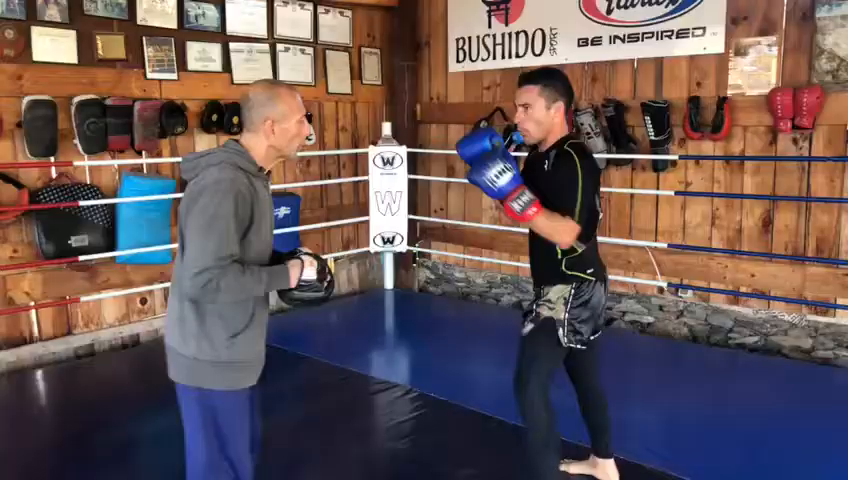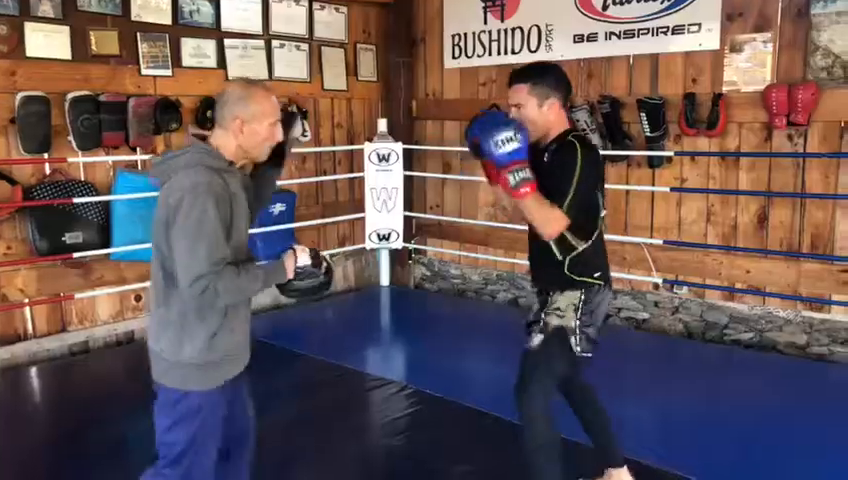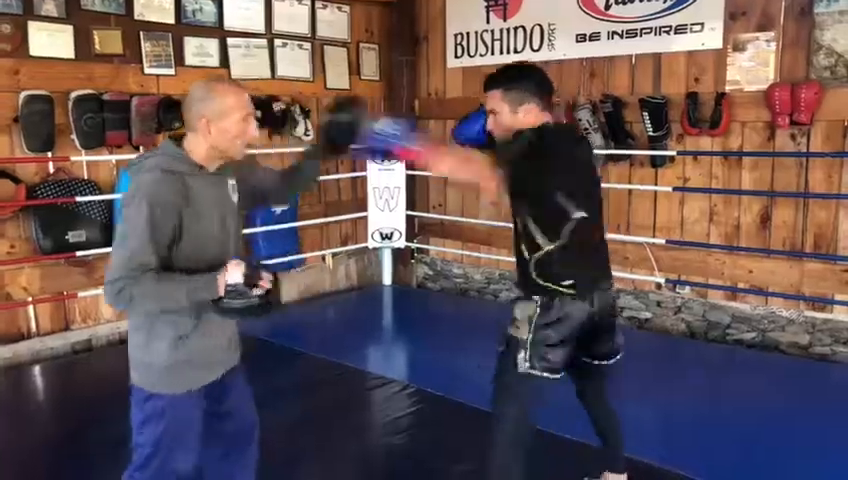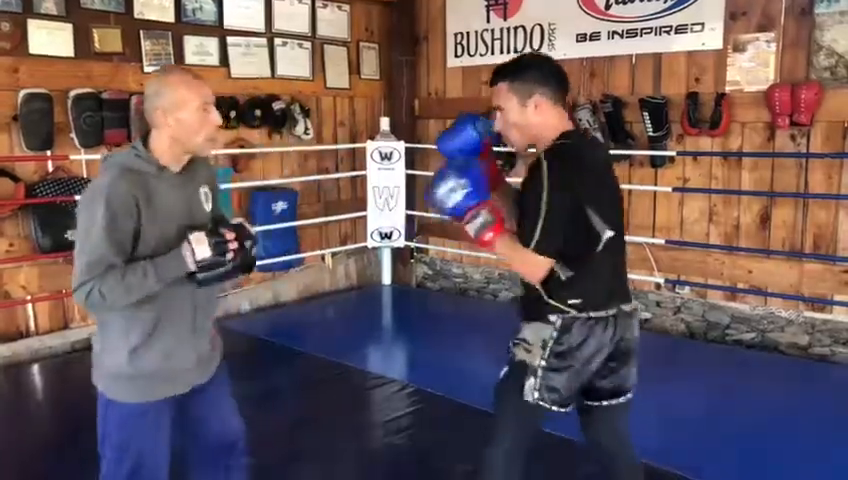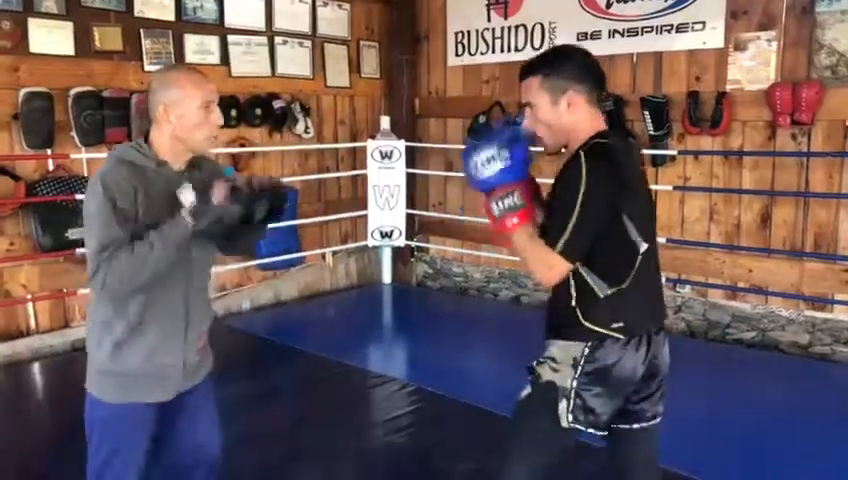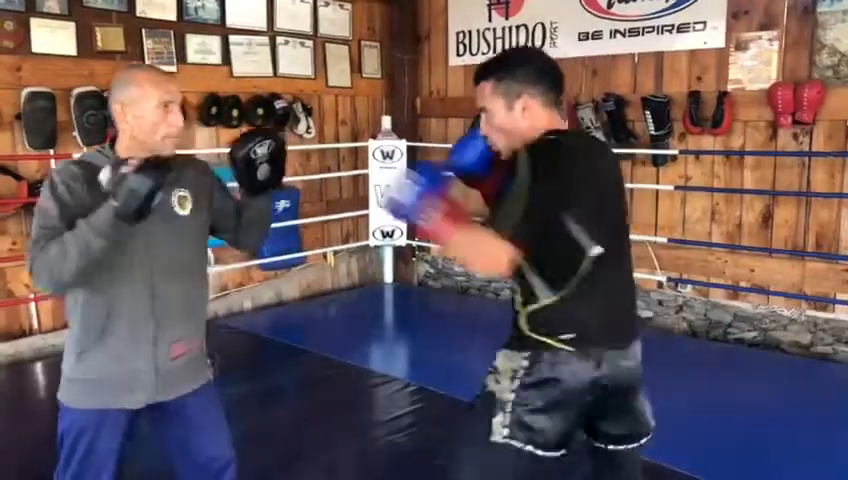
dt=0.3s
person 1, frame 1
left shoulder: (574, 160)
right shoulder: (541, 155)
left elbow: (565, 234)
right elbow: (527, 204)
left wrist: (514, 194)
right wrist: (487, 168)
left hip: (570, 288)
right hip: (578, 286)
left knee: (530, 382)
right knee: (582, 370)
person 1, frame 2
left shoulder: (577, 153)
right shoulder: (546, 150)
left elbow: (551, 225)
right elbow: (514, 201)
left wrist: (514, 168)
right wrist: (492, 159)
left hip: (575, 292)
right hip: (564, 289)
left knee: (532, 392)
right knee: (568, 381)
person 1, frame 3
left shoulder: (539, 147)
right shoulder: (569, 143)
left elbow: (481, 168)
left hip: (553, 299)
right hip: (593, 291)
left knee: (509, 408)
right knee: (590, 387)
person 1, frame 4
left shoulder: (554, 166)
right shoulder: (588, 152)
left elbow: (534, 265)
left wrist: (477, 215)
right wrist: (481, 175)
left hip: (565, 328)
right hip: (614, 320)
left knee: (506, 444)
right knee: (611, 443)
person 1, frame 5
left shoulder: (588, 167)
right shoulder: (619, 154)
left elbow: (548, 270)
left wrist: (506, 201)
right wrist: (522, 186)
left hip: (592, 350)
right hip: (642, 345)
person 1, frame 6
left shoulder: (537, 160)
right shoulder: (597, 156)
left elbow: (491, 257)
left wrist: (429, 211)
right wrist: (490, 188)
left hip: (549, 360)
right hip: (617, 352)
person 2, frame 1
left shoulder: (250, 176)
right shoulder: (223, 184)
right elbow: (207, 279)
left wrist: (291, 263)
right wrist: (285, 276)
left hip: (232, 350)
right hip: (211, 356)
person 2, frame 2
left shoulder: (225, 172)
right shoulder: (198, 186)
right elbow: (203, 285)
left wrist: (270, 168)
right wrist: (280, 270)
left hip: (218, 347)
right hip: (193, 356)
left knee: (233, 438)
person 2, frame 3
left shoulder: (230, 170)
right shoulder: (155, 190)
left elbow: (278, 188)
right elbow: (123, 289)
right wrist: (213, 284)
left hip: (218, 348)
right hip: (170, 359)
left knee: (238, 437)
person 2, frame 4
left shoulder: (201, 172)
right shoulder: (116, 189)
right elbow: (92, 290)
left wrist: (237, 242)
right wrist: (182, 259)
left hip: (198, 354)
right hip: (137, 370)
left knee: (224, 445)
person 2, frame 5
left shoulder: (207, 173)
right shoulder: (116, 179)
left elbow: (235, 243)
right elbow: (108, 276)
left wrist: (252, 212)
right wrist: (187, 221)
left hip: (188, 358)
right hip: (126, 367)
person 2, frame 6
left shoulder: (193, 175)
right shoulder: (71, 181)
left elbow: (250, 236)
right elbow: (48, 273)
left wrist: (262, 186)
right wrist: (118, 208)
left hip: (180, 366)
right hip: (101, 373)
